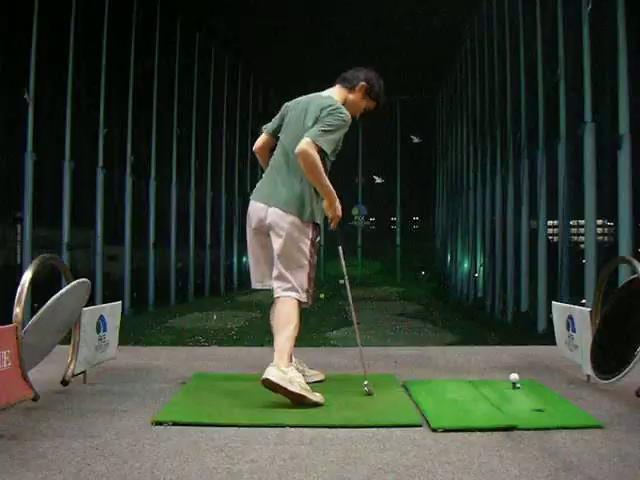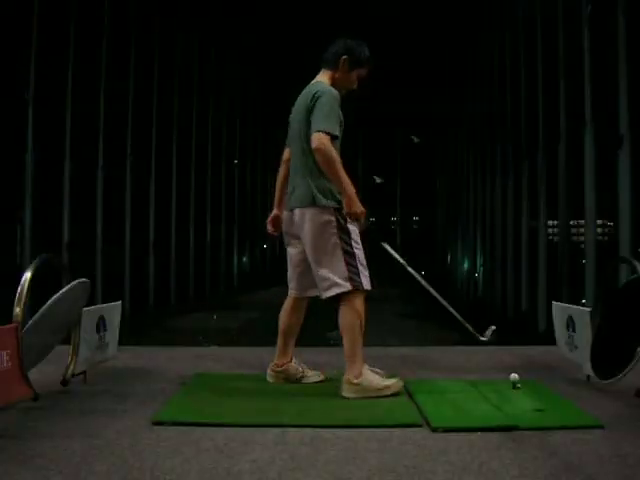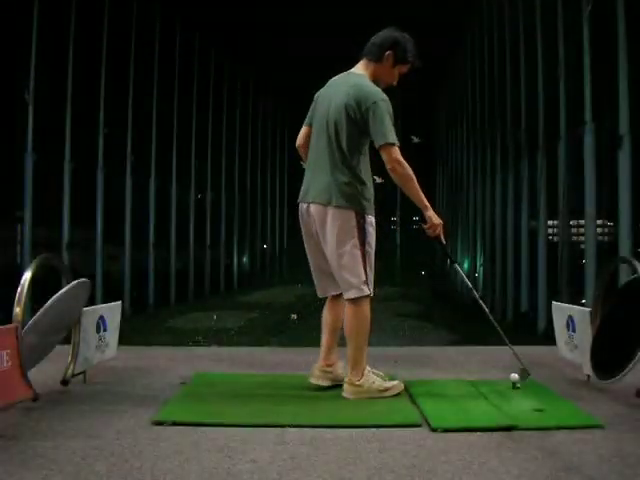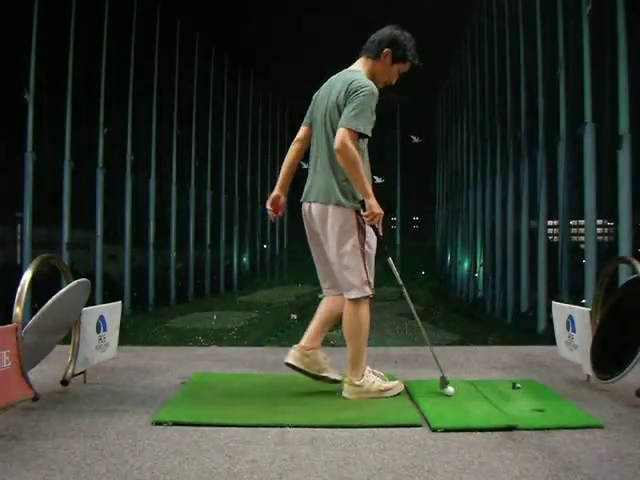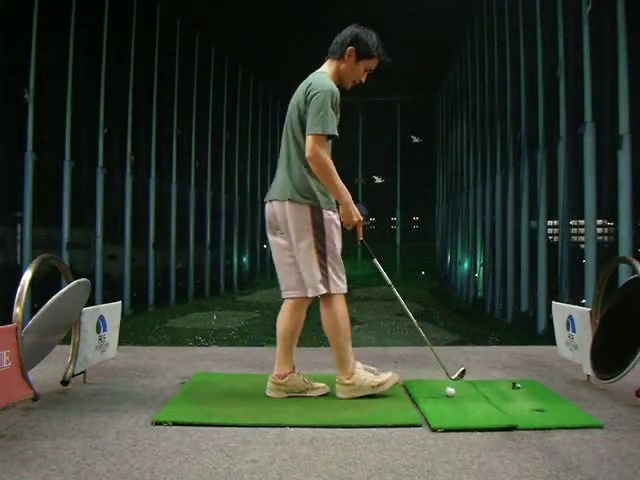
dt=0.5s
person 1, frame 1
left shoulder: (294, 104)
right shoulder: (338, 113)
left elbow: (260, 147)
right elbow: (304, 151)
right wrist: (330, 197)
left hip: (260, 204)
right hip: (294, 212)
left knee: (282, 288)
right knee: (290, 292)
left ankle: (285, 361)
right ankle: (281, 367)
person 1, frame 2
left shoulder: (303, 98)
right shoulder: (326, 95)
left elbow: (286, 160)
right elbow: (321, 146)
left wrist: (279, 207)
right wrist: (350, 194)
left hip: (299, 207)
right hip: (324, 206)
left knee: (300, 290)
right knee: (353, 288)
left ankle: (282, 363)
right ankle: (355, 375)
person 1, frame 3
left shoulder: (328, 88)
right shoulder: (372, 96)
left elbow: (302, 143)
right elbow: (393, 161)
right wrist: (427, 210)
left hip: (311, 201)
right hip: (346, 205)
left knee: (336, 290)
right knee: (357, 291)
left ankle: (326, 365)
right ankle: (358, 378)
person 1, frame 4
left shoulder: (329, 85)
right shoulder: (364, 88)
left elbow: (300, 141)
right elbow: (343, 145)
left wrist: (281, 188)
right wrist: (370, 197)
left hip: (315, 201)
right hip: (343, 204)
left knee: (340, 288)
right knee: (357, 290)
left ankle: (307, 349)
right ankle: (358, 378)
person 1, frame 5
left shoulder: (308, 86)
right shoulder: (325, 89)
right elbow: (315, 153)
left wrist: (334, 199)
right wrist: (347, 202)
left hip: (282, 201)
right hip: (305, 204)
left knee: (298, 293)
right knee: (330, 289)
left ankle: (283, 374)
right ankle: (349, 376)
